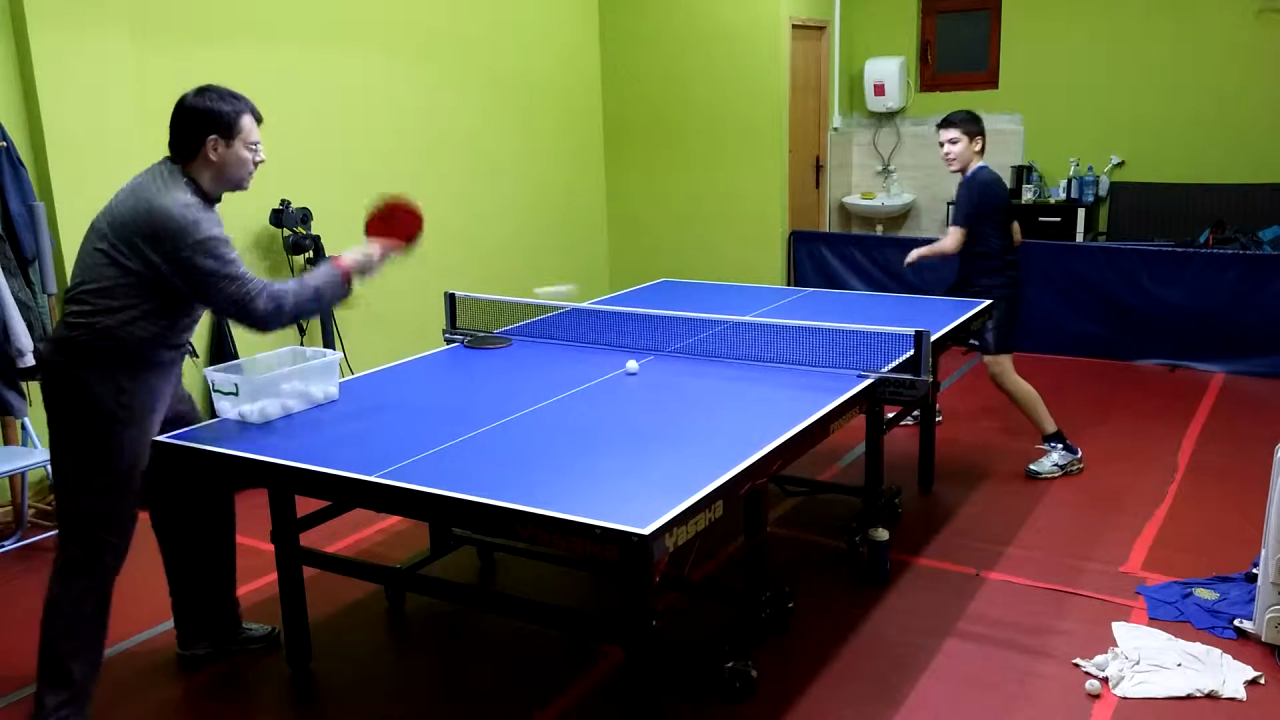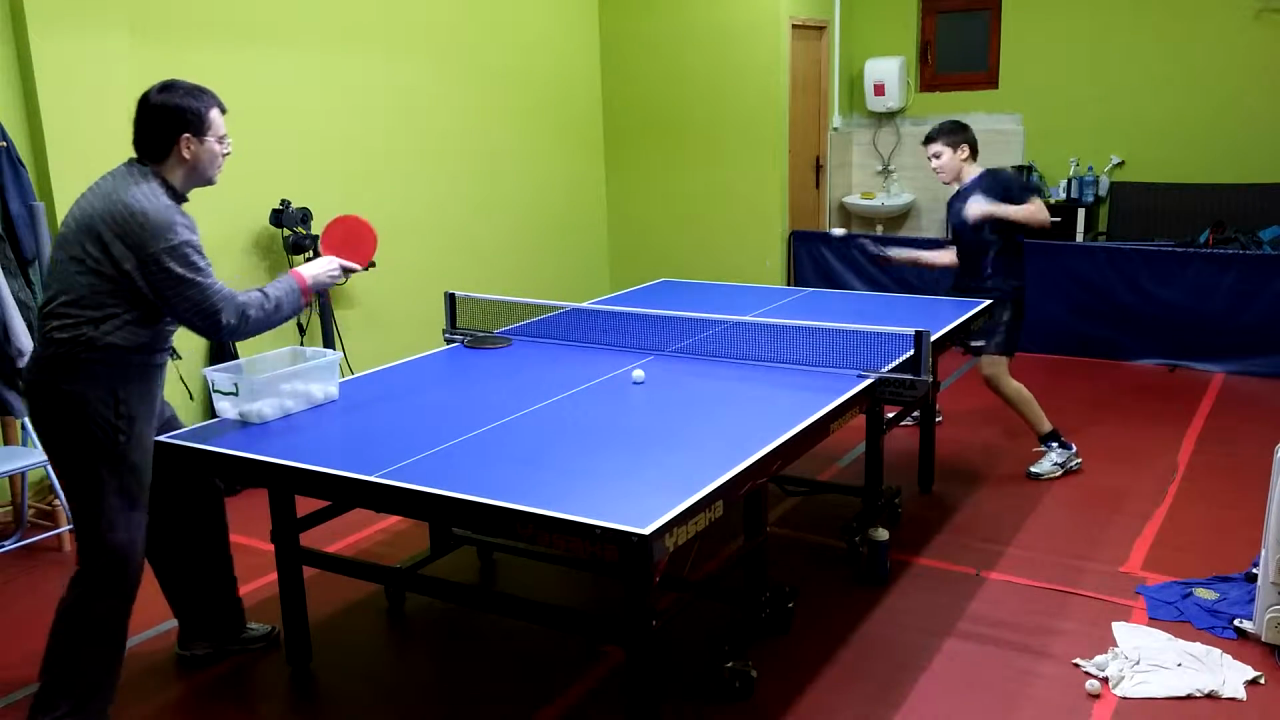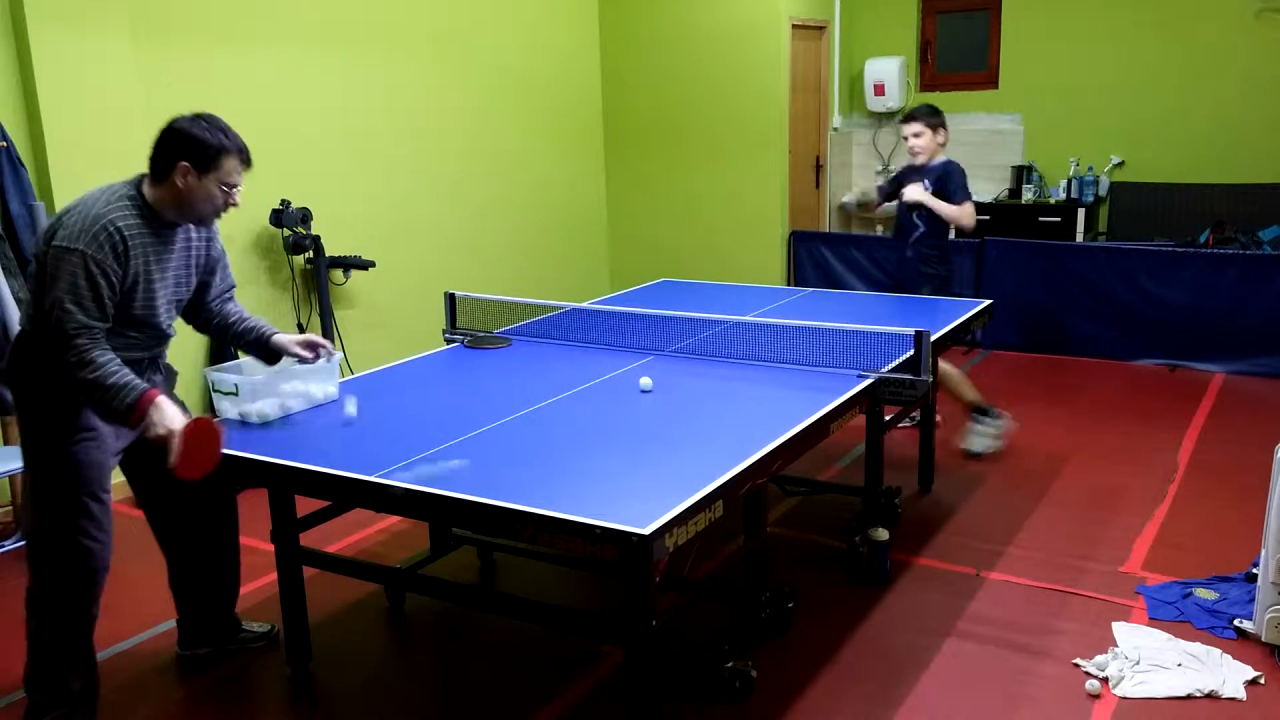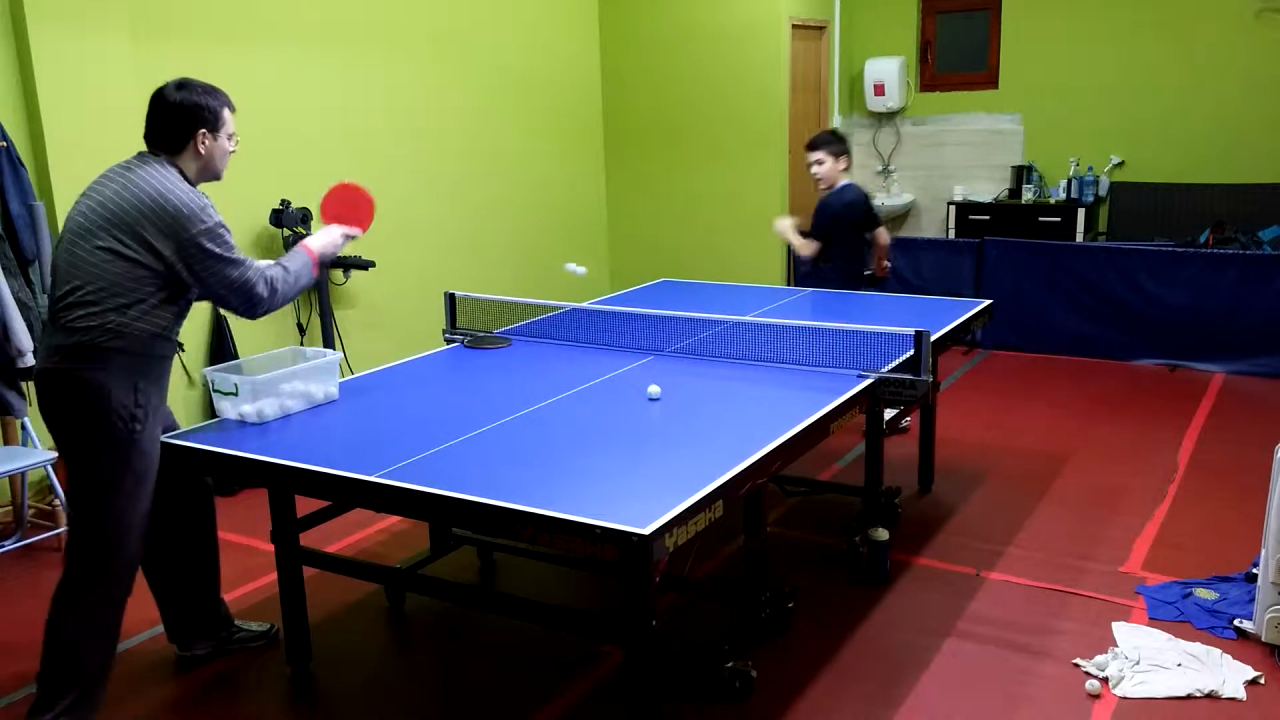
dt=0.4s
person 1, frame 1
left shoulder: (176, 193)
right shoulder: (174, 214)
left elbow: (218, 289)
right elbow: (259, 309)
right wrist: (342, 269)
left hip: (145, 376)
right hip: (100, 385)
left knee: (200, 496)
right knee: (95, 546)
left ankle: (209, 627)
person 1, frame 2
left shoulder: (141, 193)
right shoulder: (147, 215)
right elbow: (222, 317)
left wrist: (267, 289)
right wrist: (302, 282)
left hip: (126, 385)
right hip: (90, 395)
left knee: (191, 501)
right knee: (116, 554)
left ankle: (211, 627)
person 1, frame 3
left shoulder: (197, 228)
right shoulder: (95, 231)
left elbow: (217, 308)
right elbow: (77, 348)
left wrist: (274, 343)
right wrist: (148, 403)
left hip: (143, 385)
right hip: (68, 398)
left knee: (205, 499)
right knee: (74, 562)
left ankle: (208, 627)
person 1, frame 4
left shoulder: (124, 182)
right shoulder: (178, 204)
right elbow: (251, 296)
left wrist: (239, 272)
right wrist: (309, 253)
left hip: (100, 374)
right hip: (104, 386)
left knee: (181, 498)
right knee: (108, 549)
left ankle: (202, 628)
person 2, frame 1
left shoulder: (974, 184)
right shoulder: (990, 181)
left elbow: (951, 244)
right elbow: (1014, 235)
left wrist: (920, 252)
left hip: (992, 290)
right hip: (974, 285)
left knee: (1000, 370)
left ankle: (1063, 448)
person 2, frame 2
left shoulder: (1000, 180)
right shoulder: (955, 202)
left elbow: (1042, 216)
left wrist: (992, 209)
right wrist: (911, 256)
left hip: (1000, 293)
right hip: (965, 292)
left knee: (992, 371)
left ankle: (1059, 447)
person 2, frame 3
left shoulder: (949, 172)
right shoulder: (909, 173)
left elbow: (967, 220)
right elbow: (872, 200)
left wrist: (925, 198)
right wrist: (863, 195)
left hip: (929, 277)
right hip: (909, 274)
left ankle: (985, 416)
right ankle: (922, 408)
person 2, frame 4
left shoulder: (834, 205)
right shoulder: (857, 197)
left elbow: (807, 252)
right elbow: (883, 239)
left wrist: (787, 231)
right wrist: (878, 262)
left hip: (831, 291)
right hip: (849, 289)
